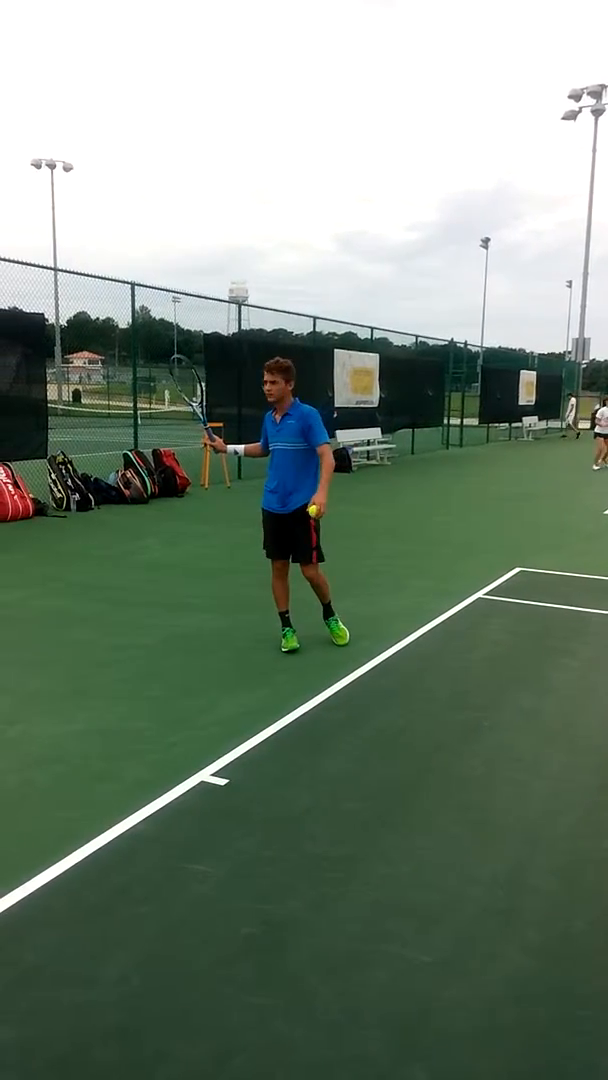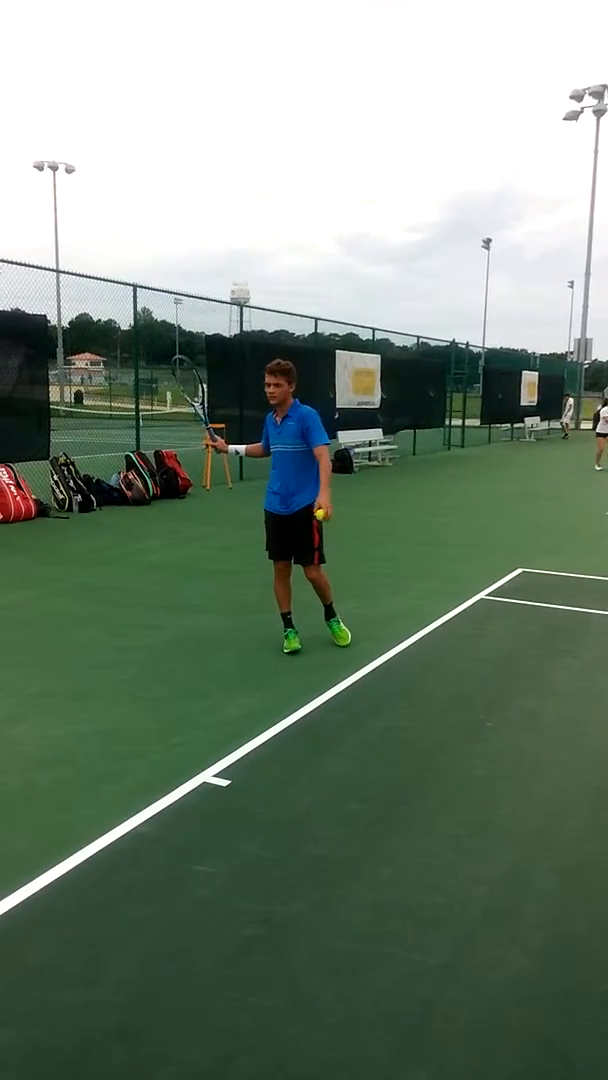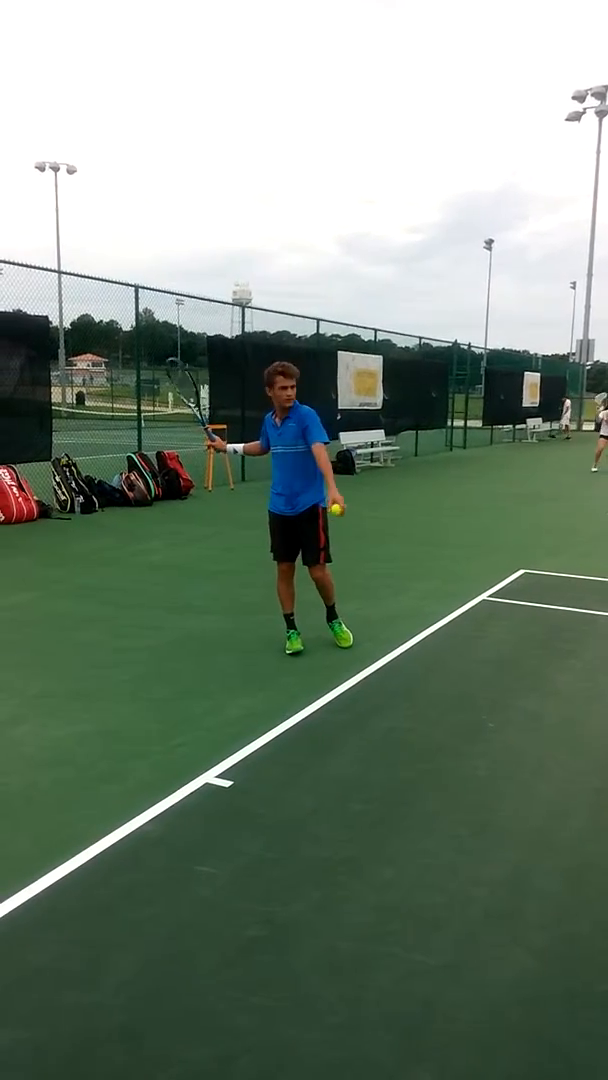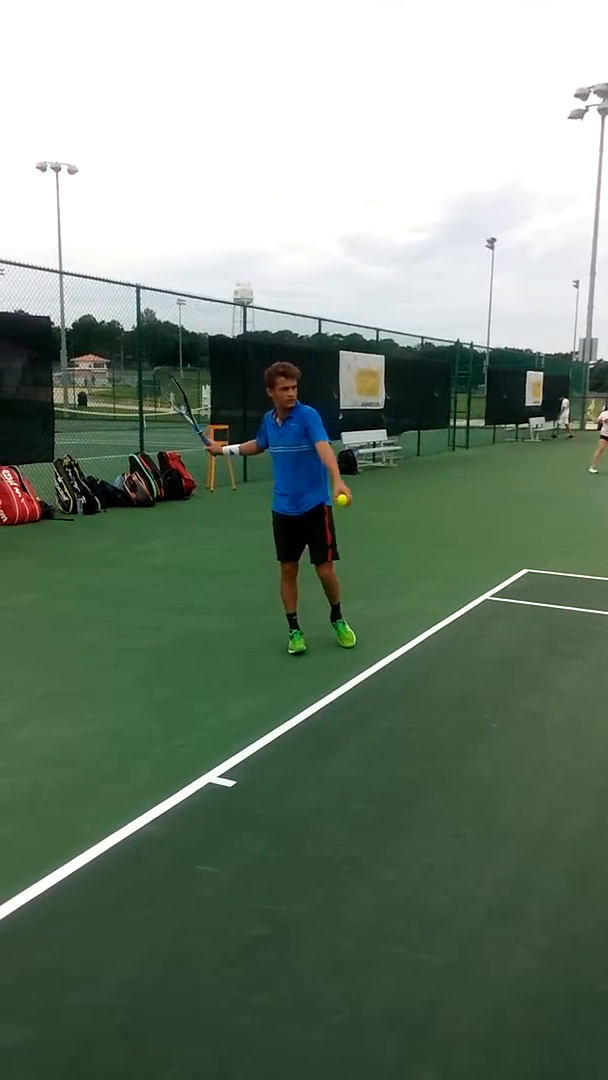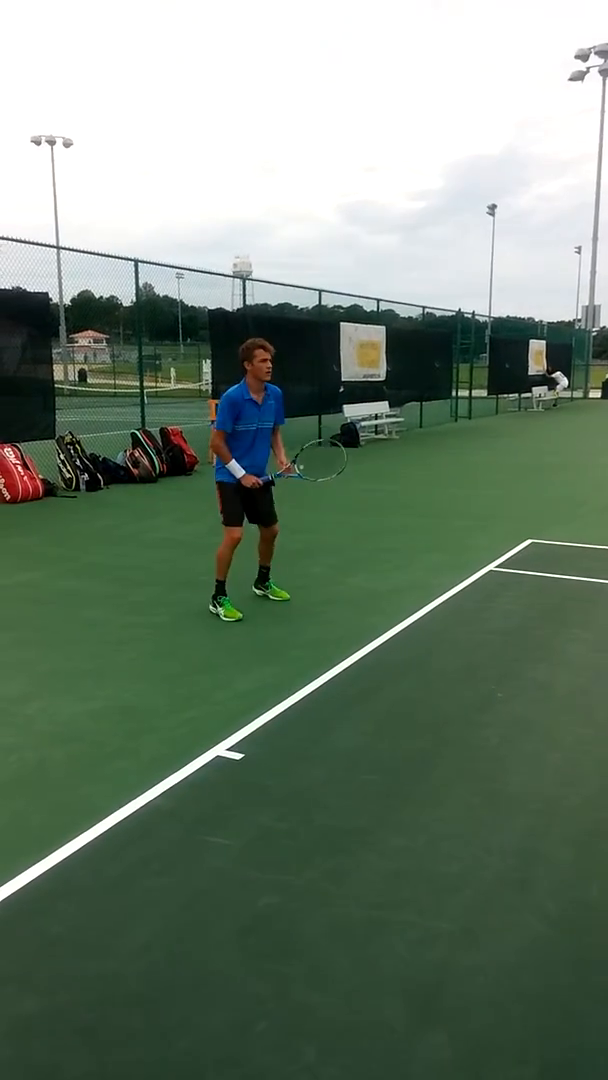
dt=0.2s
person 1, frame 1
left shoulder: (308, 415)
right shoulder: (269, 418)
left elbow: (327, 456)
left wrist: (321, 492)
right wrist: (227, 448)
left hip: (302, 507)
right hip: (273, 506)
left knee: (310, 570)
right knee: (279, 567)
left ankle: (330, 617)
right ankle: (287, 628)
person 1, frame 2
left shoulder: (307, 416)
right shoulder: (270, 420)
left elbow: (323, 458)
left wrist: (324, 494)
right wrist: (228, 448)
left hip: (304, 508)
right hip: (275, 508)
left knee: (313, 571)
right knee: (281, 569)
left ankle: (332, 618)
right ankle: (289, 629)
person 1, frame 3
left shoulder: (307, 416)
right shoulder: (269, 420)
left elbow: (320, 452)
left wrist: (332, 489)
right wrist: (227, 447)
left hip: (310, 507)
right hip: (279, 508)
left knee: (318, 571)
right knee: (284, 569)
left ankle: (334, 620)
right ankle: (291, 630)
person 1, frame 4
left shoulder: (308, 416)
right shoulder: (268, 420)
left elbow: (324, 449)
right elbow: (258, 445)
left wrist: (338, 482)
right wrist: (224, 449)
left hip: (314, 506)
right hip: (283, 509)
left knee: (325, 569)
right knee: (288, 569)
left ankle: (337, 620)
right ankle: (294, 629)
person 1, frame 5
left shoulder: (275, 394)
right shoulder: (232, 397)
right elbow: (217, 442)
left wrist: (282, 458)
right wrist: (241, 474)
left hip: (259, 477)
right hip: (231, 477)
left knee: (270, 530)
right knee: (233, 535)
left ankle: (263, 582)
right ankle: (219, 597)
